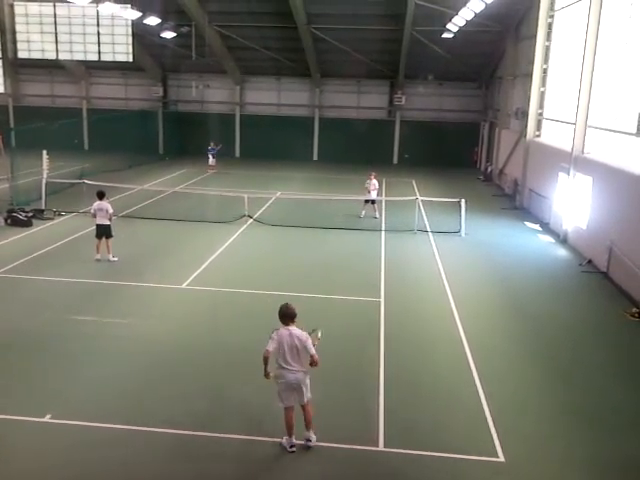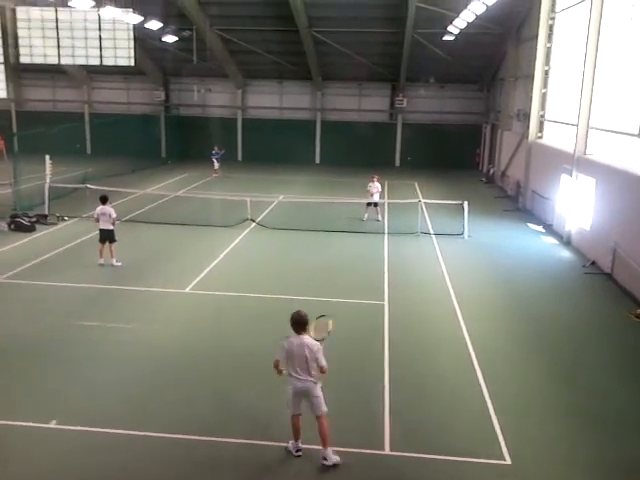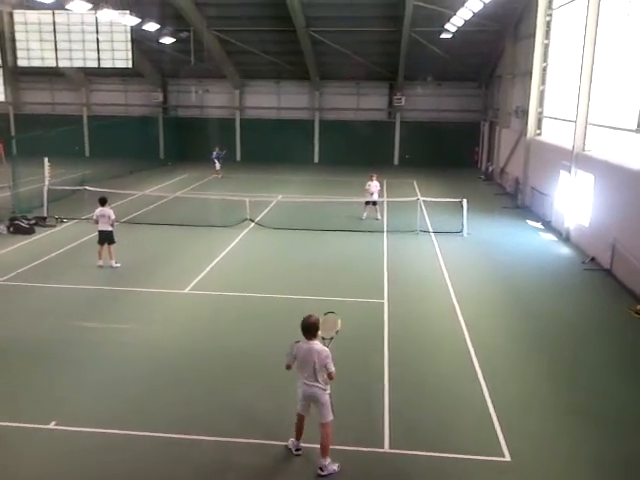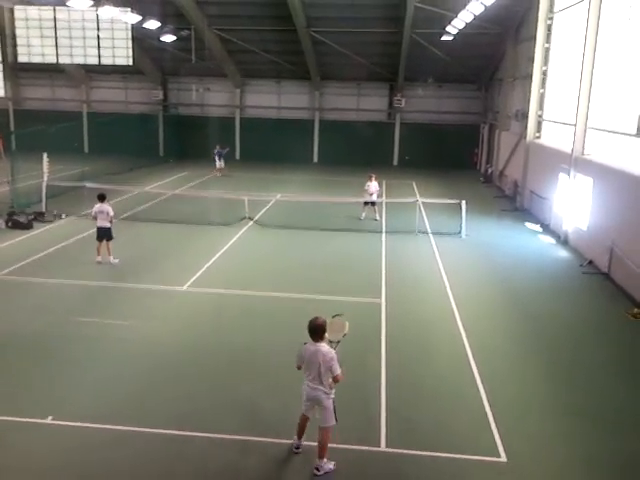
dt=0.2s
person 1, frame 1
left shoulder: (276, 335)
right shoulder: (303, 335)
left elbow: (266, 355)
right elbow: (315, 359)
left wrist: (266, 370)
right wrist: (314, 364)
left hip: (284, 376)
right hip: (301, 375)
left knee: (289, 410)
right knee: (306, 405)
left ankle: (290, 441)
right ankle: (309, 436)
person 1, frame 2
left shoulder: (287, 343)
right shoulder: (315, 345)
left elbow: (276, 364)
right elbow: (323, 370)
left wrist: (279, 370)
right wrist: (317, 366)
left hip: (294, 384)
right hip: (311, 384)
left knee: (295, 416)
right knee: (321, 418)
left ankle: (296, 446)
right ankle: (327, 455)
person 1, frame 3
left shoulder: (297, 347)
right shoulder: (324, 351)
left elbow: (288, 366)
right elbow: (331, 376)
right wrist: (325, 372)
left hip: (304, 388)
right hip: (321, 391)
left knee: (301, 416)
right knee: (326, 426)
left ankle: (296, 445)
right ankle: (324, 464)
person 1, frame 4
left shoulder: (305, 349)
right shoulder: (329, 353)
left elbow: (299, 367)
right elbow: (337, 379)
right wrist: (338, 373)
left hip: (308, 390)
right hip: (324, 394)
left knee: (304, 416)
right knee: (325, 429)
left ankle: (297, 443)
right ankle: (320, 464)
